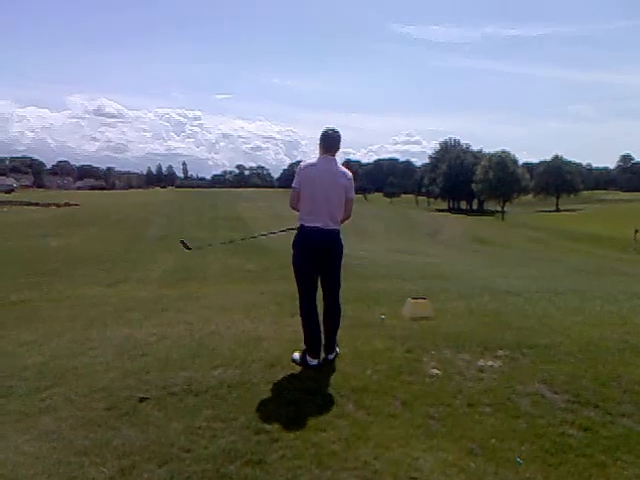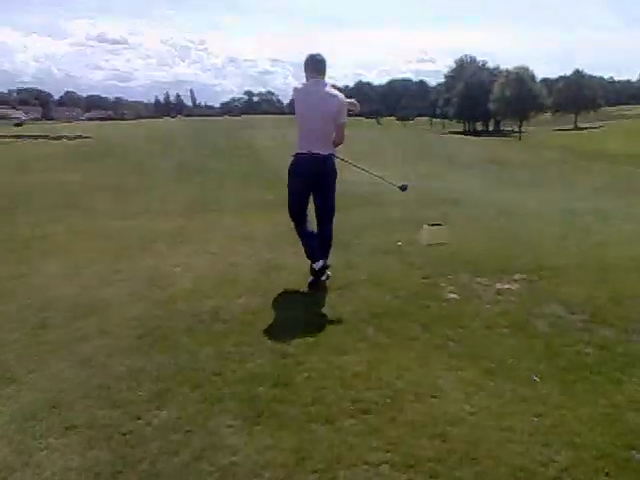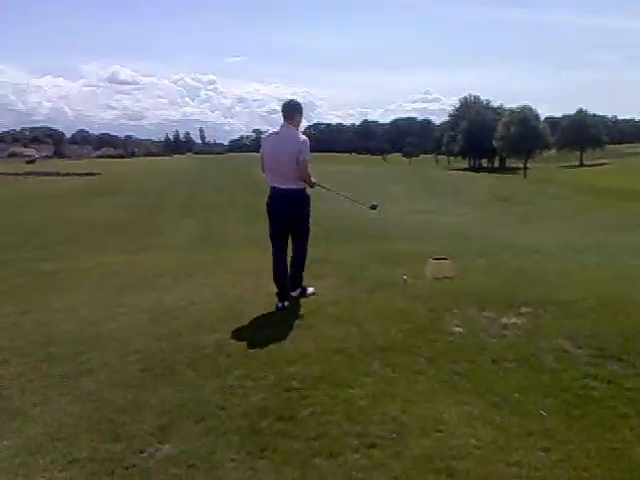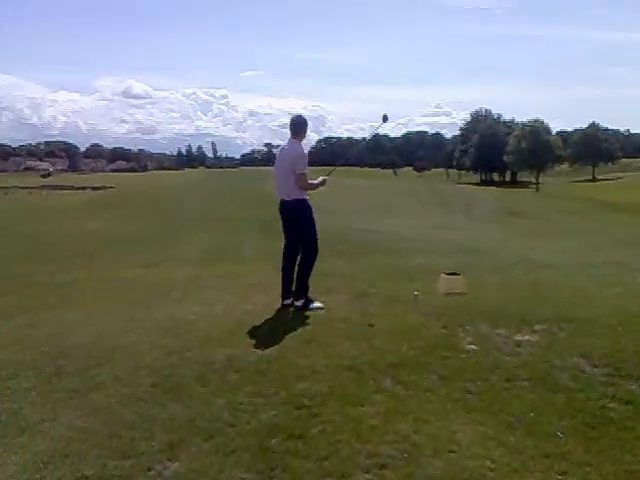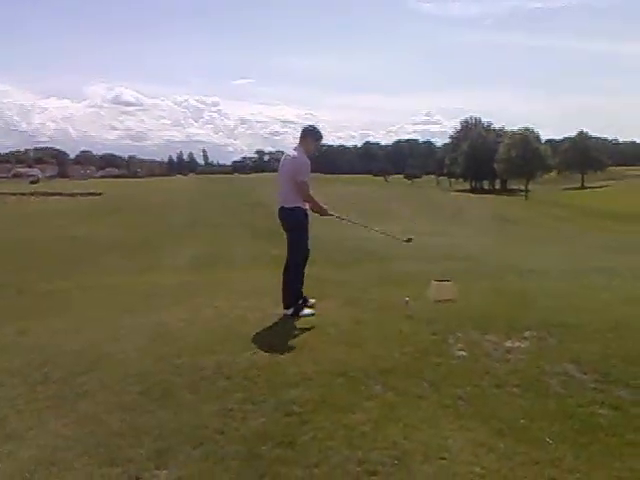
dt=1s
person 1, frame 1
left shoulder: (304, 168)
right shoulder: (346, 175)
left elbow: (293, 203)
right elbow: (347, 214)
left hip: (307, 237)
right hip: (332, 239)
left knee: (307, 296)
right knee: (332, 294)
left ankle: (312, 353)
right ankle: (330, 348)
person 1, frame 2
left shoulder: (299, 93)
right shoulder: (337, 98)
right elbow: (340, 139)
left hip: (302, 162)
right hip: (326, 163)
left knee: (298, 215)
right knee: (325, 218)
left ankle: (316, 259)
right ankle: (322, 271)
person 1, frame 3
left shoulder: (267, 139)
right shoulder: (301, 140)
left elbow: (264, 169)
right elbow: (303, 174)
right wrist: (311, 182)
left hip: (276, 196)
right hip: (297, 197)
left knee: (278, 247)
right knee: (299, 245)
left ankle: (282, 297)
right ankle: (295, 287)
person 1, frame 4
left shoulder: (282, 150)
right shoulder: (300, 152)
right elbow: (302, 184)
left wrist: (312, 184)
right wrist: (318, 183)
left hip: (285, 204)
right hip: (298, 205)
left knee: (290, 250)
right knee: (309, 250)
left ankle: (287, 296)
right ankle: (300, 297)
person 1, frame 5
left shoulder: (289, 156)
right shoulder: (301, 160)
right elbow: (304, 192)
left wrist: (312, 205)
right wrist: (319, 207)
left hip: (287, 210)
right hip: (295, 213)
left knee: (300, 255)
right knee: (296, 258)
left ankle: (297, 297)
right ankle: (290, 305)
